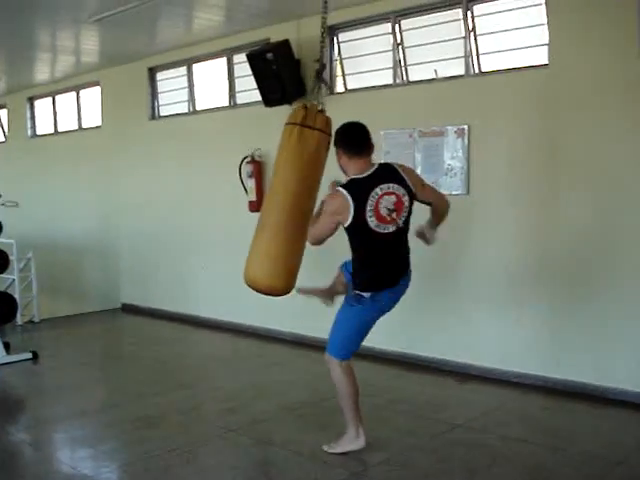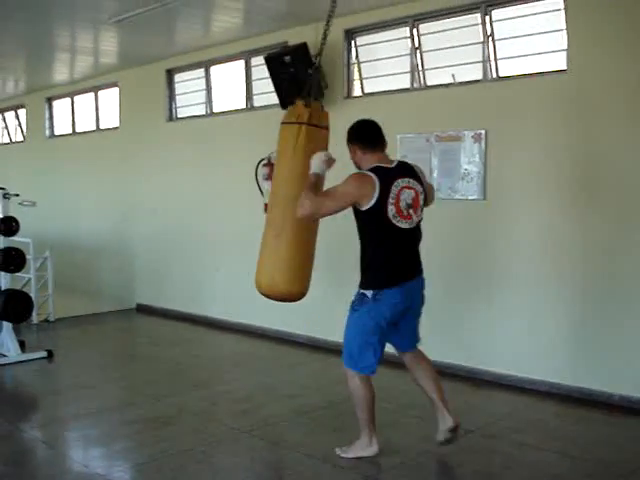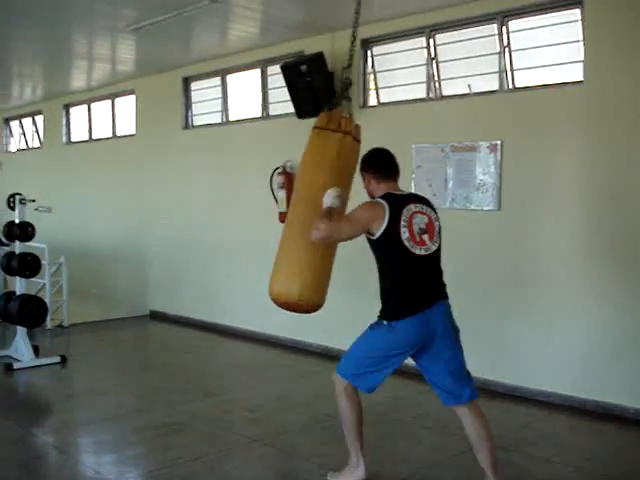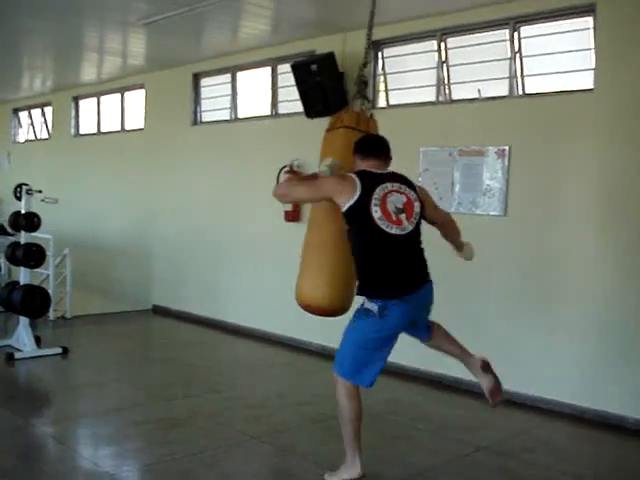
dt=0.2s
person 1, frame 1
left shoulder: (342, 197)
right shoulder: (400, 174)
left elbow: (314, 237)
right elbow: (441, 203)
right wrist: (430, 228)
left hip: (371, 293)
right hip: (400, 278)
left knee: (336, 359)
right knee: (348, 268)
left ankle: (355, 436)
right ankle: (328, 292)
person 1, frame 2
left shoulder: (361, 182)
right shoulder: (413, 173)
left elbow: (304, 210)
right elbow: (428, 197)
left wrist: (315, 171)
left hip: (379, 294)
right hip: (412, 284)
left knee: (356, 370)
right knee: (407, 349)
left ankle: (368, 441)
right ankle: (445, 416)
person 1, frame 3
left shoulder: (375, 210)
right shoulder: (424, 205)
left elbow: (319, 233)
left wrist: (331, 204)
left hip: (400, 324)
right hip: (439, 314)
left knee: (344, 381)
right knee: (463, 400)
person 1, frame 4
left shoulder: (350, 183)
right shoulder: (412, 189)
left elbow: (283, 191)
right elbow: (447, 224)
left wrist: (318, 175)
right wrist: (460, 245)
left hip: (382, 305)
right hip: (421, 292)
left knee: (345, 380)
right knee: (421, 328)
right ankle: (476, 365)
